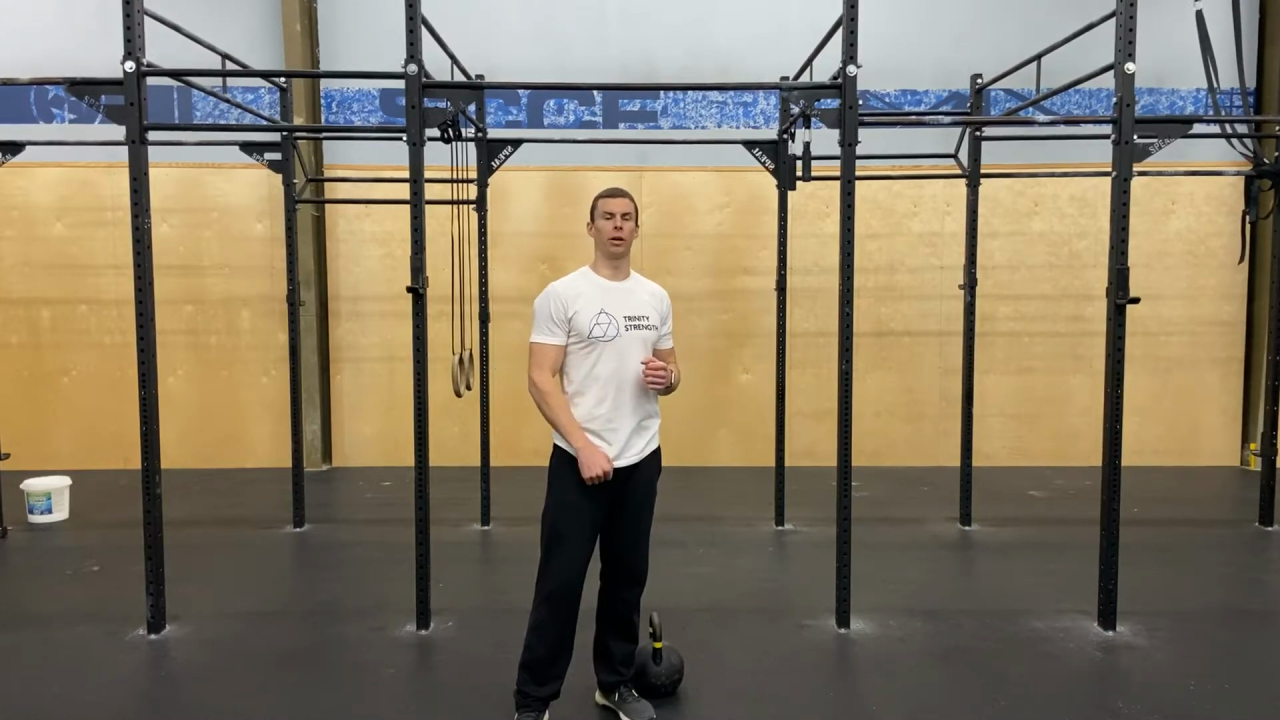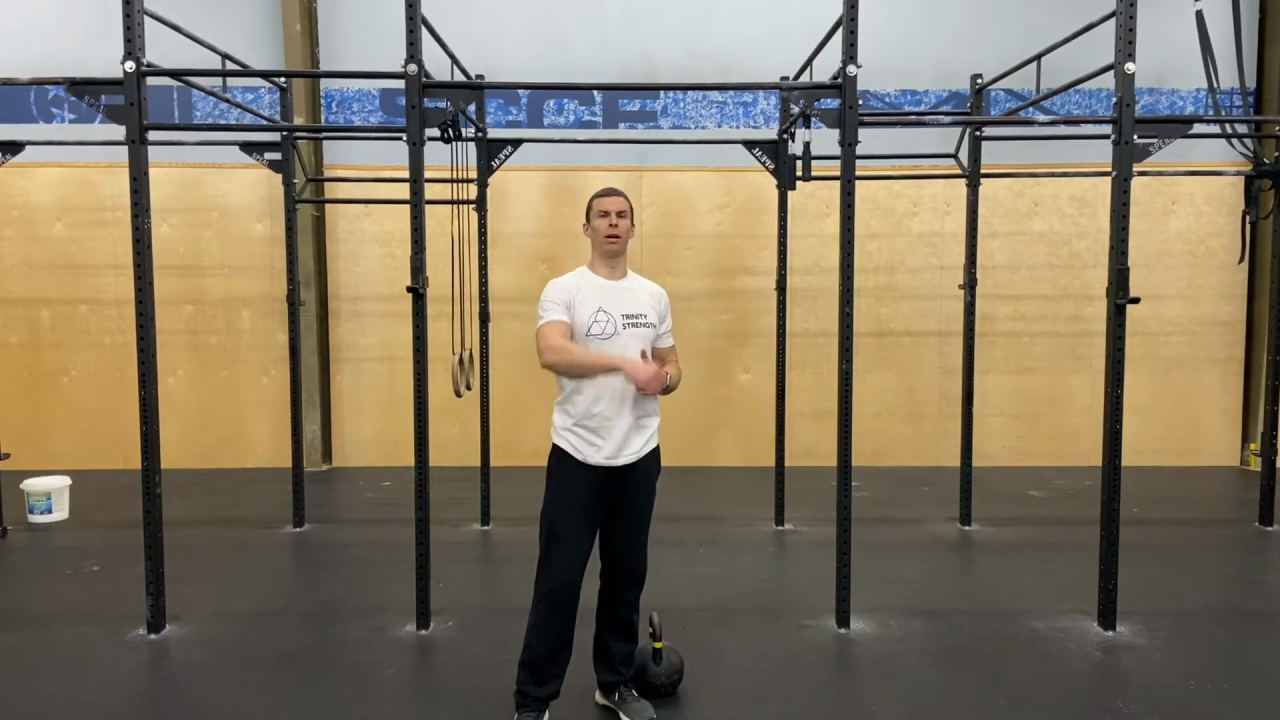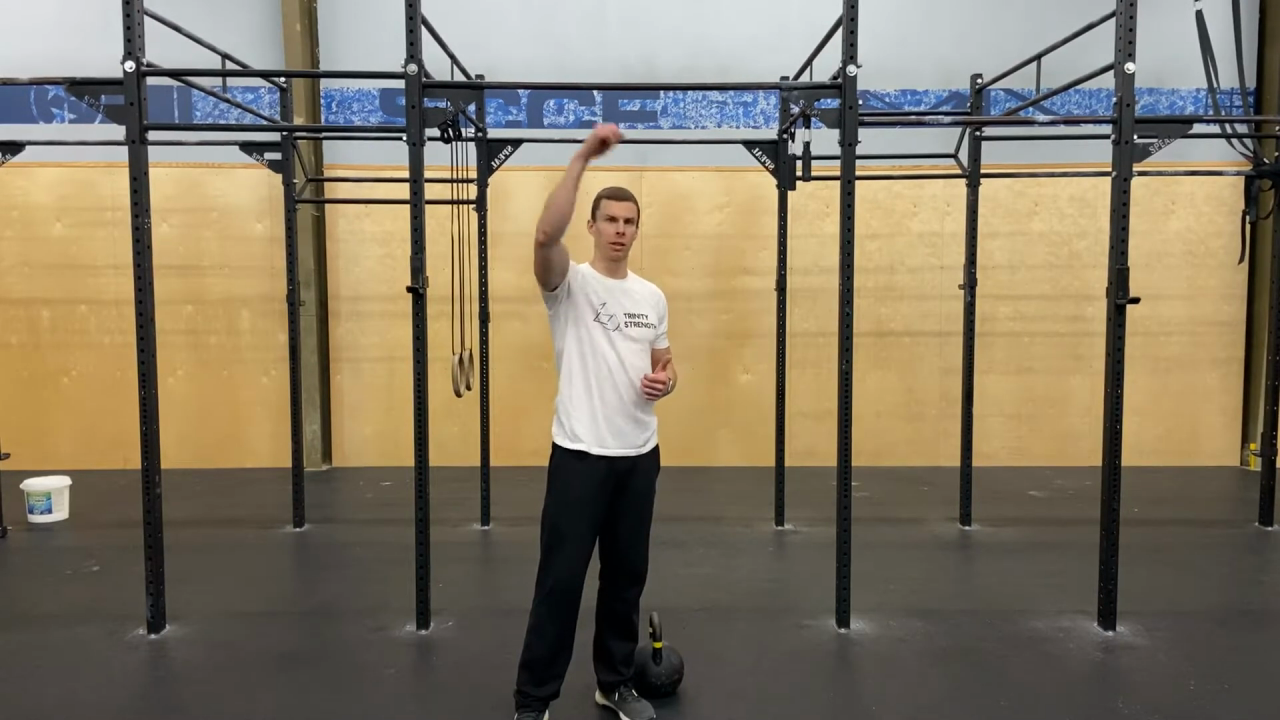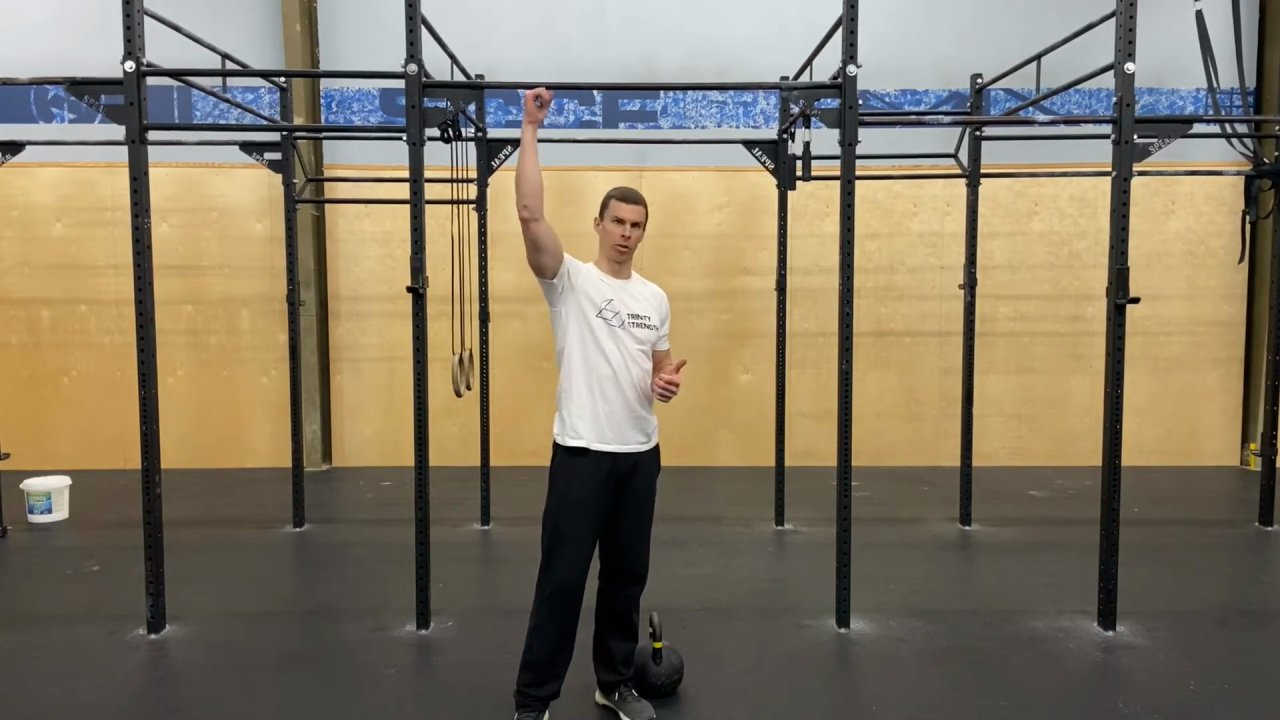
dt=0.4s
person 1, frame 1
left shoulder: (656, 297)
right shoulder: (562, 294)
left elbow: (671, 369)
right elbow: (541, 379)
left wrist: (666, 376)
right wrist: (584, 446)
left hip: (640, 460)
right hip: (579, 461)
left knee: (627, 577)
right knee: (560, 582)
person 1, frame 2
left shoulder: (654, 295)
right shoulder: (563, 290)
left elbow: (672, 367)
right elbow: (551, 354)
left wrist: (662, 378)
right wrist: (622, 363)
left hip: (638, 457)
right hip: (577, 459)
left knee: (626, 576)
right knee: (559, 581)
person 1, frame 3
left shoulder: (652, 297)
right shoulder: (568, 280)
left elbow: (666, 365)
right elbow: (545, 233)
left wrist: (665, 379)
right wrist: (584, 153)
left hip: (638, 455)
right hip: (581, 454)
left knee: (627, 576)
right knee: (560, 579)
person 1, frame 4
left shoulder: (654, 298)
right shoulder: (569, 280)
right elbow: (529, 214)
left wrist: (668, 381)
right wrist: (530, 128)
left hip: (640, 454)
right hip: (581, 453)
left knee: (627, 576)
right knee: (562, 579)
